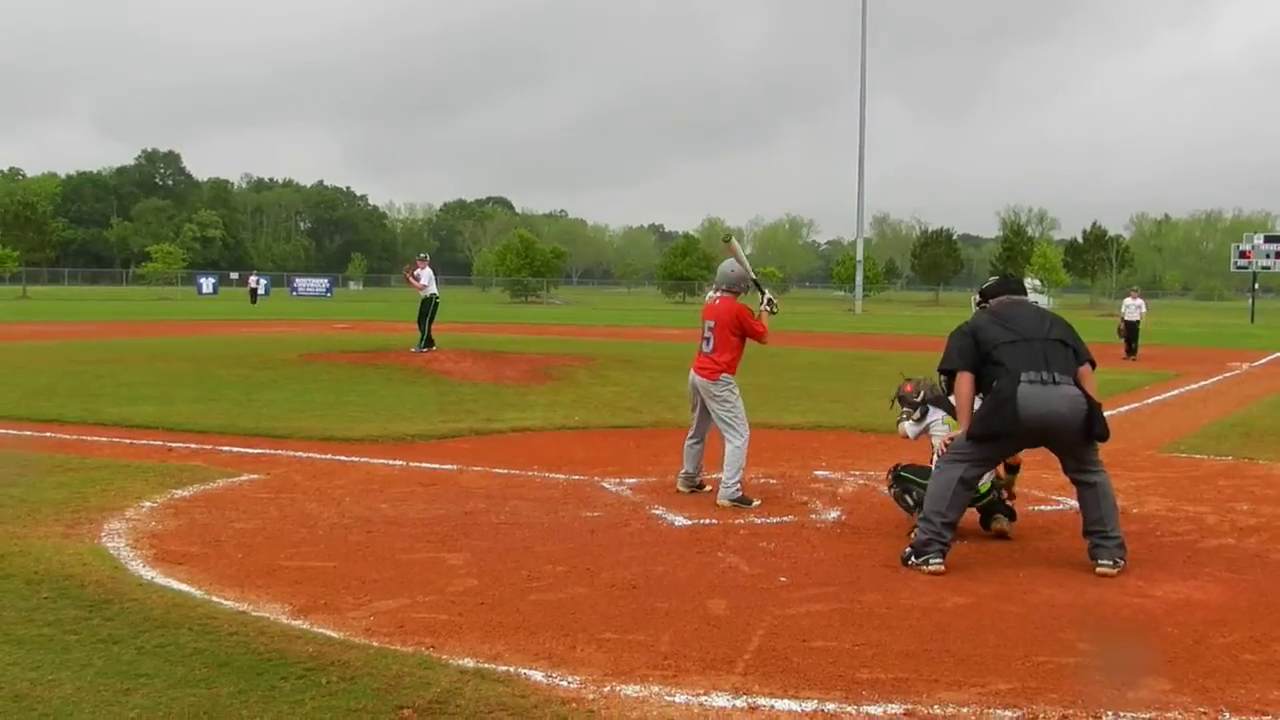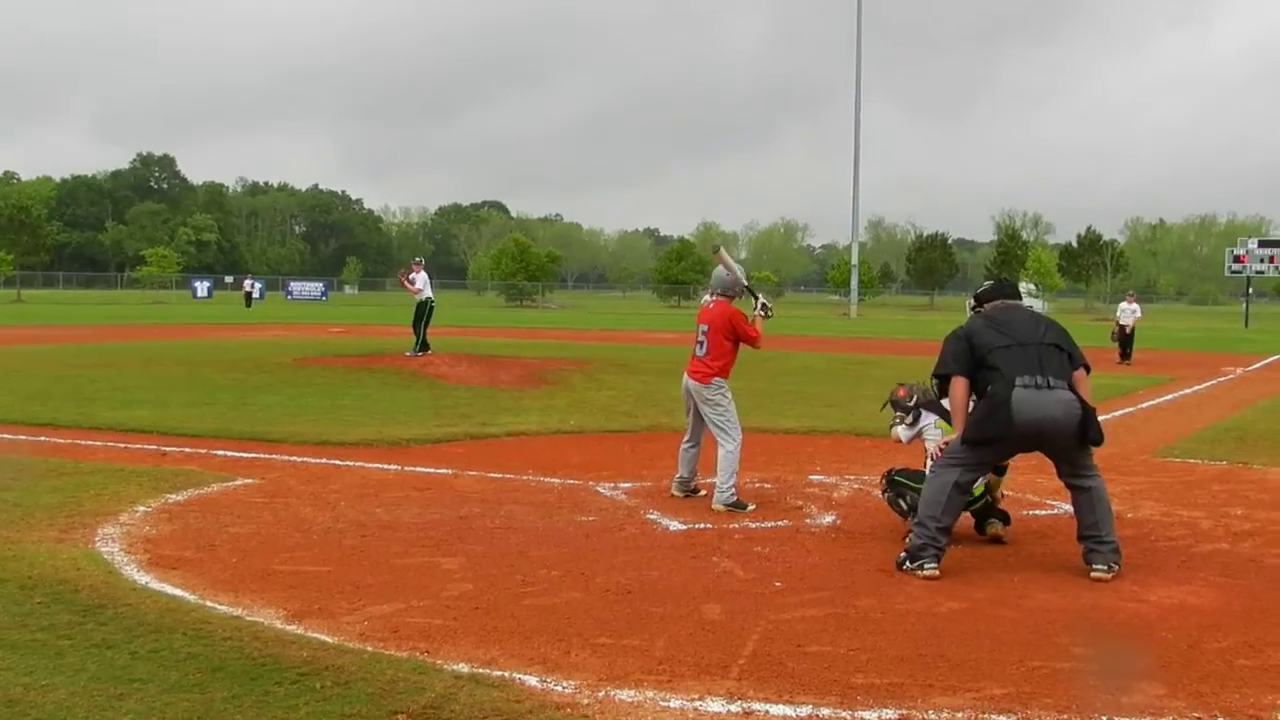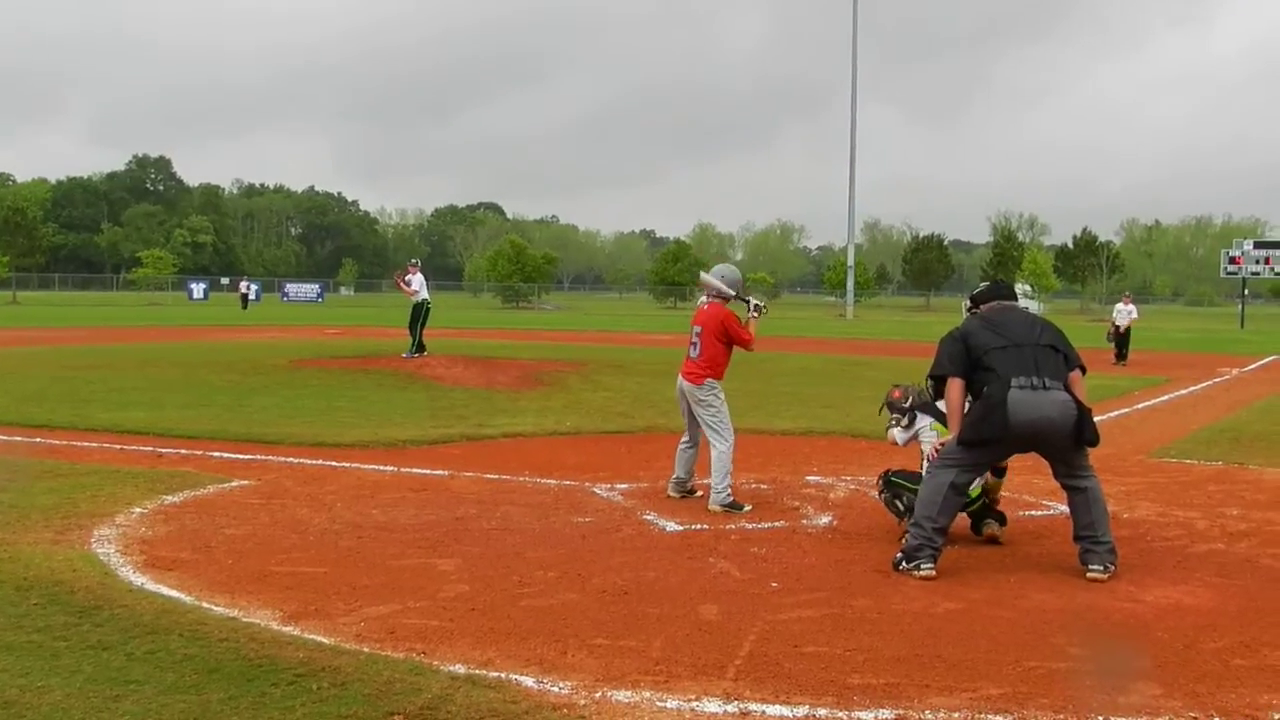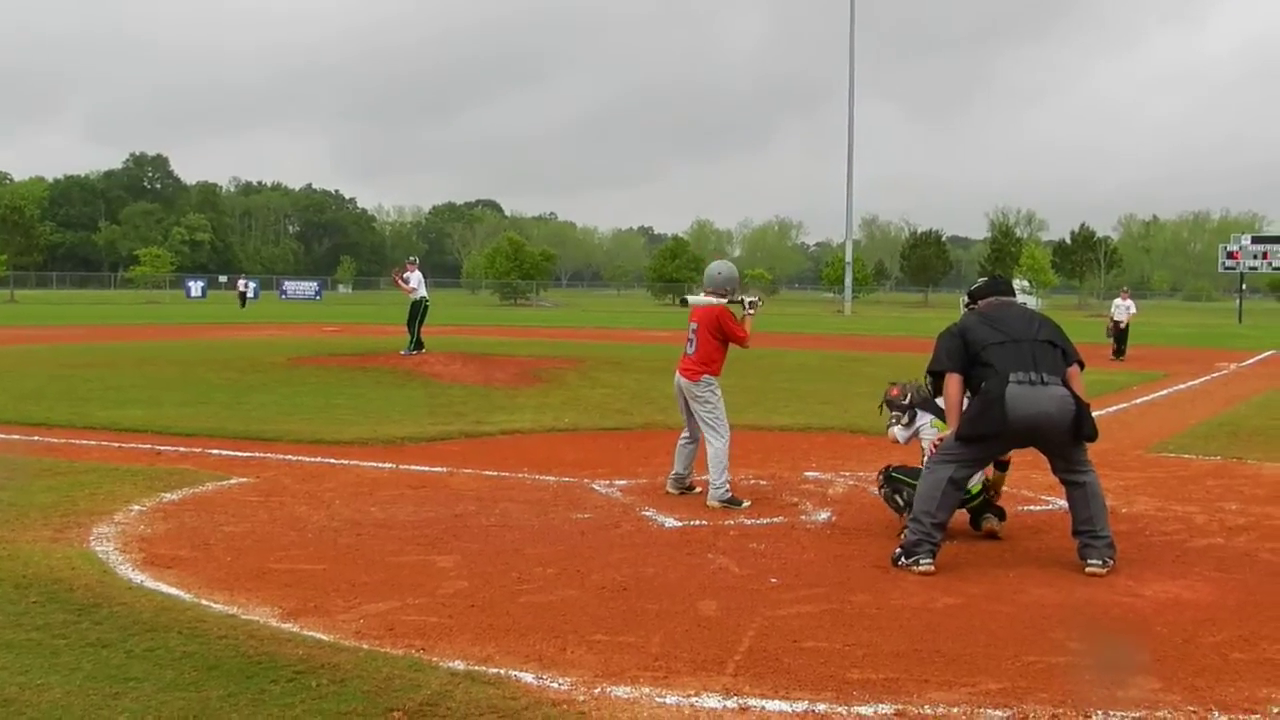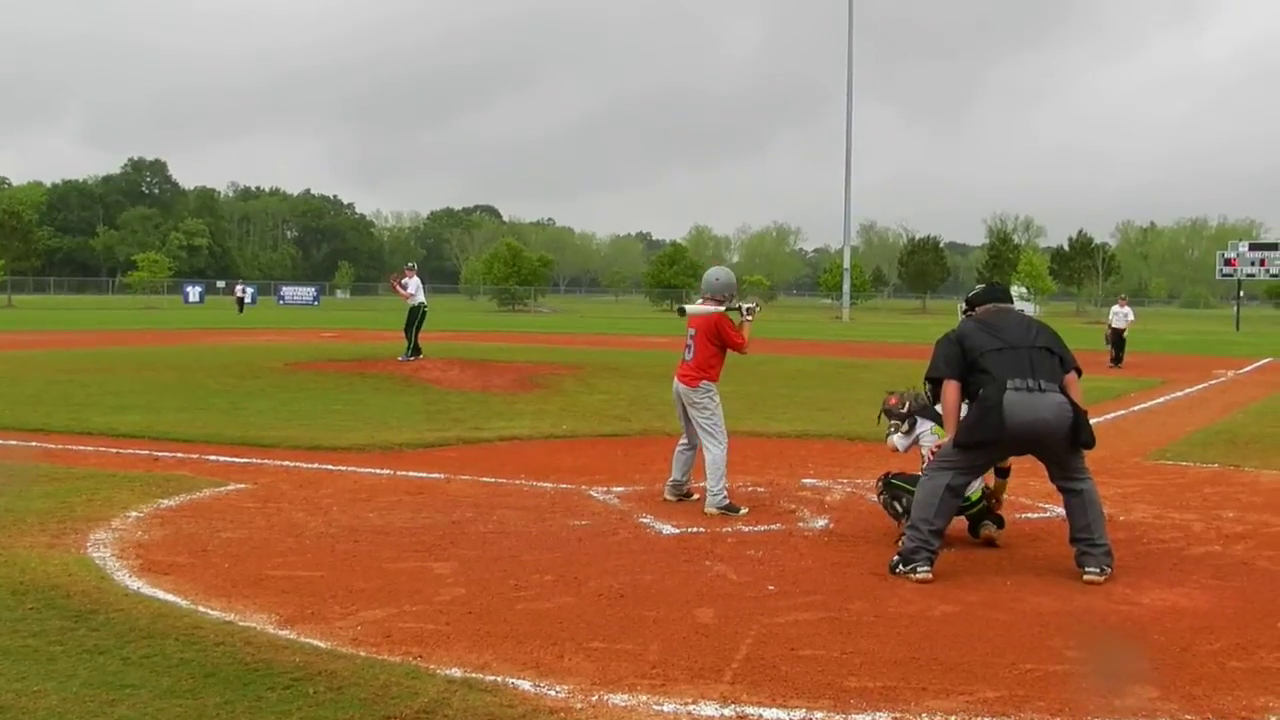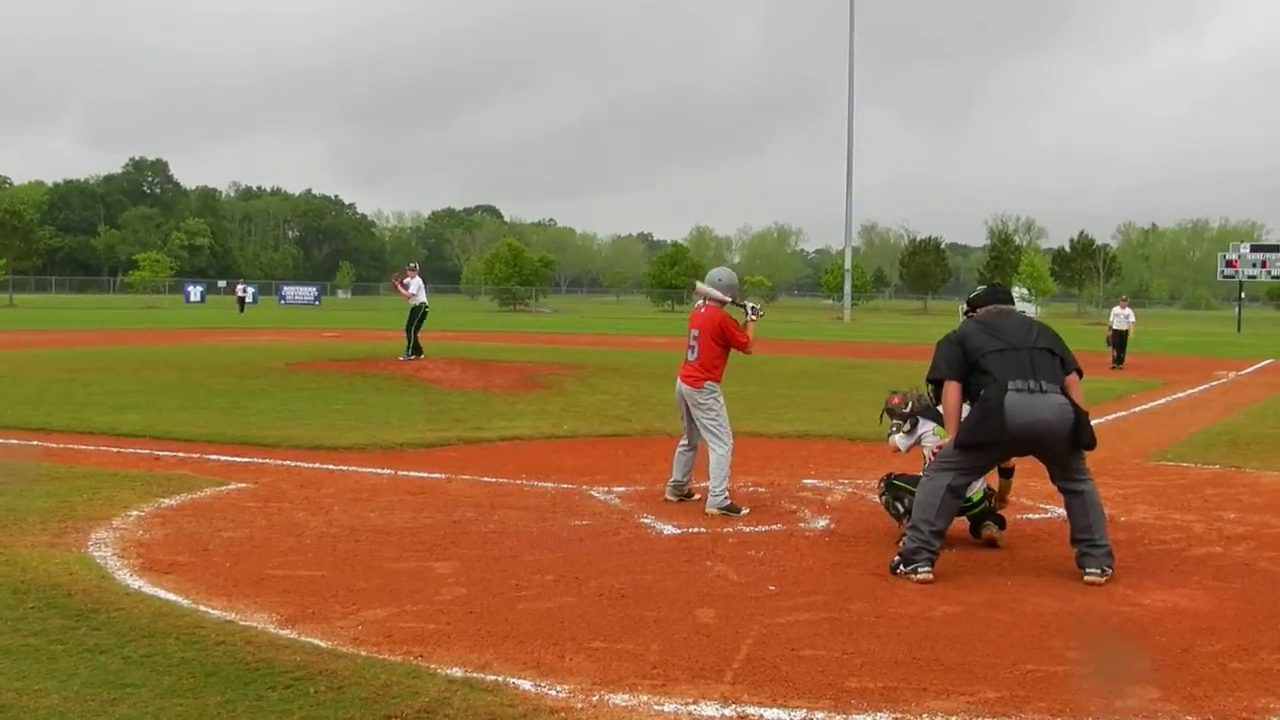
dt=0.1s
person 1, frame 1
left shoulder: (976, 324)
right shoulder: (1056, 321)
left elbow: (964, 377)
right elbow: (1085, 370)
left wrist: (964, 429)
right wrist: (1090, 420)
left hip: (1015, 399)
right hip: (1068, 400)
left knee: (955, 465)
right knee: (1091, 472)
left ankle: (928, 550)
right ankle: (1109, 553)
person 1, frame 2
left shoulder: (971, 328)
right shoulder: (1050, 325)
left elbow: (959, 381)
right elbow: (1079, 374)
left wrist: (959, 434)
right wrist: (1085, 424)
left hip: (1009, 403)
right hip: (1062, 404)
left knee: (949, 469)
right knee: (1085, 477)
left ankle: (923, 555)
right ankle: (1103, 558)
person 1, frame 3
left shoulder: (967, 330)
right shoulder: (1045, 325)
left elbow: (954, 382)
right elbow: (1075, 376)
left wrist: (955, 435)
right wrist: (1081, 425)
left hip: (1006, 404)
right hip: (1058, 405)
left knee: (945, 470)
right knee: (1081, 477)
left ankle: (919, 556)
right ankle: (1099, 558)
person 1, frame 4
left shoulder: (965, 325)
right shoulder: (1043, 321)
left elbow: (952, 378)
right elbow: (1073, 371)
left wrist: (953, 430)
right wrist: (1080, 420)
left hip: (1004, 399)
right hip: (1056, 400)
left knee: (944, 466)
right knee: (1079, 472)
left ankle: (918, 551)
right ankle: (1098, 553)
person 1, frame 5
left shoulder: (963, 332)
right shoulder: (1041, 328)
left elbow: (950, 385)
right elbow: (1070, 378)
left wrist: (951, 437)
right wrist: (1077, 428)
left hip: (1001, 407)
right hip: (1054, 407)
left knee: (941, 473)
right knee: (1076, 479)
left ankle: (916, 559)
right ankle: (1096, 561)
person 1, frame 6
left shoulder: (964, 333)
right shoulder: (1042, 329)
left elbow: (951, 386)
right elbow: (1071, 379)
left wrist: (952, 438)
right wrist: (1079, 428)
left hip: (1002, 408)
right hip: (1055, 408)
left knee: (942, 474)
right knee: (1077, 480)
left ankle: (916, 559)
right ankle: (1097, 562)
person 2, frame 1
left shoulder: (709, 305)
right shoulder: (738, 309)
right elbow: (763, 337)
left wrist: (760, 310)
right wrist: (765, 309)
left hip: (697, 374)
right hip: (718, 379)
left knee: (698, 431)
right knee: (738, 434)
left ankle: (688, 479)
right ankle: (730, 492)
person 2, frame 2
left shoulder: (704, 309)
right shoulder: (731, 313)
right elbow: (756, 341)
left wrist: (754, 315)
right wrist: (759, 313)
left hip: (691, 378)
right hip: (711, 383)
left knee: (693, 435)
right knee: (730, 439)
left ankle: (683, 484)
right ankle: (725, 497)
person 2, frame 3
left shoulder: (701, 310)
right shoulder: (725, 314)
right elbow: (749, 344)
left wrist: (748, 315)
right wrist: (753, 316)
left hip: (686, 379)
right hip: (705, 384)
left knee: (692, 435)
right knee: (723, 439)
left ankle: (679, 484)
right ankle: (721, 497)
person 2, frame 4
left shoulder: (698, 307)
right shoulder: (720, 311)
right elbow: (744, 341)
left wrist: (743, 312)
right wrist: (749, 313)
left hip: (683, 376)
right hip: (702, 381)
left knee: (692, 432)
right knee: (718, 436)
left ankle: (678, 481)
right ankle: (719, 493)
person 2, frame 5
left shoulder: (695, 314)
right shoulder: (718, 317)
right elbow: (742, 347)
left wrist: (741, 319)
right wrist: (747, 318)
left hip: (681, 382)
right hip: (700, 387)
left knee: (690, 438)
right knee: (716, 442)
left ankle: (676, 487)
right ankle: (716, 500)
person 2, frame 6
left shoulder: (697, 313)
right shoulder: (722, 317)
right elbow: (747, 346)
left wrist: (745, 319)
right wrist: (751, 318)
left hip: (684, 383)
right hip: (704, 387)
left knee: (691, 439)
right knee: (721, 443)
left ankle: (676, 488)
right ankle: (718, 501)
person 3, frame 1
left shoulder: (934, 409)
left elbow: (903, 431)
right elbow: (1013, 457)
left wrist: (908, 405)
right wrist: (1008, 487)
right hip: (982, 491)
left knee: (895, 476)
right ankle: (999, 518)
person 3, frame 2
left shoulder: (926, 413)
left elbow: (896, 435)
right elbow: (1002, 459)
left wrist: (901, 409)
right wrist: (995, 492)
right hip: (975, 494)
left knee: (889, 480)
right ankle: (993, 522)
person 3, frame 3
left shoulder: (921, 415)
left elbow: (892, 438)
right elbow: (1000, 460)
left wrist: (897, 411)
right wrist: (994, 493)
right hip: (972, 495)
left knee: (886, 481)
right ankle: (989, 522)
person 3, frame 4
left shoulder: (921, 412)
left elbow: (893, 436)
right elbow: (1002, 454)
left wrist: (897, 408)
right wrist: (996, 487)
right hip: (972, 491)
left knee: (886, 477)
right ankle: (988, 517)
person 3, frame 5
left shoulder: (920, 420)
left elbow: (892, 444)
right elbow: (1003, 460)
left wrist: (896, 417)
right wrist: (998, 494)
right hip: (971, 499)
left knee: (885, 484)
right ankle: (987, 525)
person 3, frame 6
left shoulder: (922, 421)
left elbow: (894, 445)
right elbow: (1006, 460)
left wrist: (898, 416)
right wrist: (1003, 494)
right hip: (973, 500)
left knee: (887, 485)
right ankle: (989, 526)
